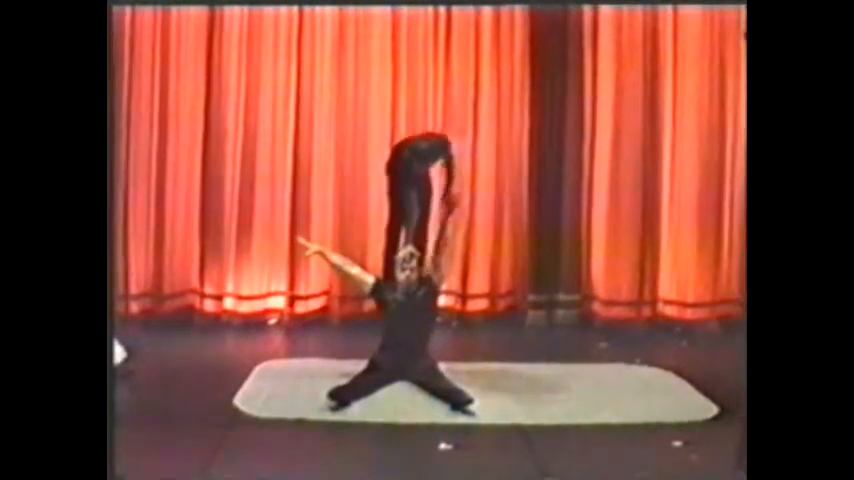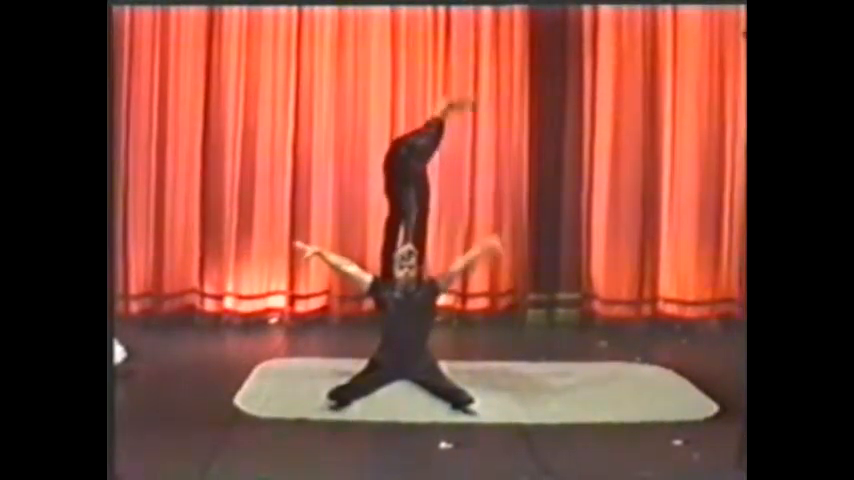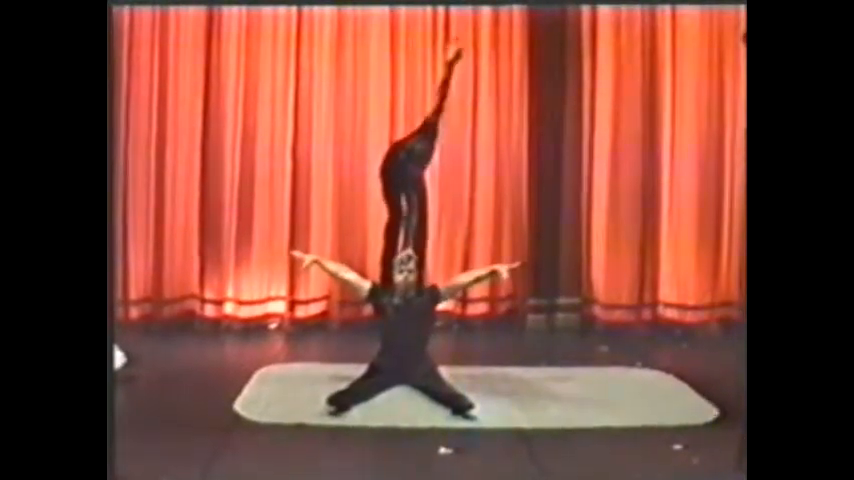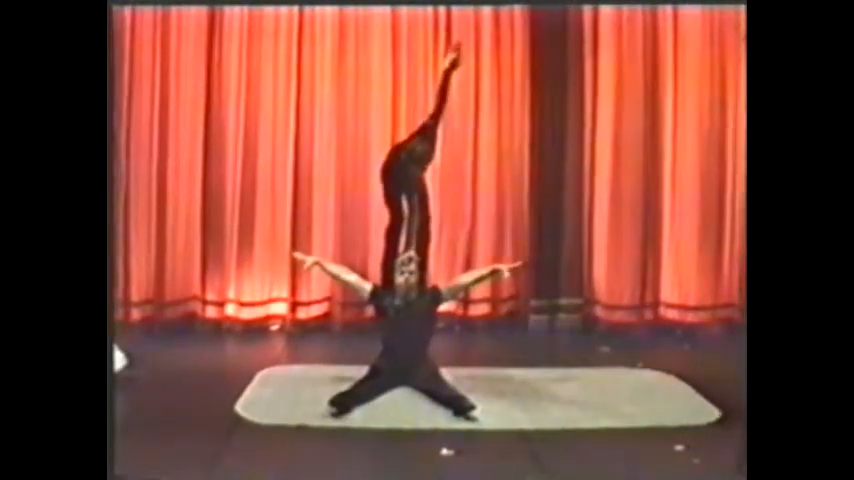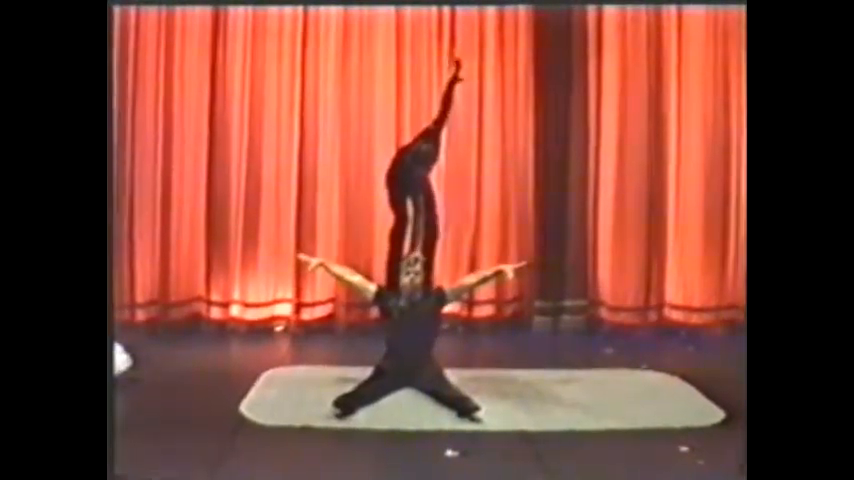
dt=0.3s
person 1, frame 1
left shoulder: (428, 290)
right shoulder: (386, 292)
left elbow: (441, 254)
right elbow: (351, 269)
left wrist: (446, 217)
right wrist: (321, 250)
left hip: (420, 363)
right hip: (387, 362)
left knee: (454, 396)
right knee: (350, 392)
left ankle: (460, 405)
right ankle: (340, 400)
person 1, frame 2
left shoulder: (428, 291)
right shoulder: (383, 290)
left elbow: (456, 270)
right elbow: (350, 268)
left wrist: (482, 250)
right wrist: (320, 252)
left hip: (420, 362)
right hip: (386, 362)
left knee: (459, 398)
right knee: (349, 392)
left ankle: (462, 405)
right ankle: (340, 401)
person 1, frame 3
left shoulder: (428, 297)
right shoulder: (382, 296)
left elbow: (461, 281)
right elbow: (348, 275)
left wrist: (492, 270)
right wrist: (317, 260)
left hip: (419, 366)
right hip: (386, 366)
left knee: (458, 404)
right knee: (348, 398)
left ankle: (463, 410)
right ankle: (338, 406)
person 1, frame 4
left shoulder: (429, 298)
right shoulder: (384, 298)
left elbow: (463, 282)
right elbow: (349, 277)
left wrist: (492, 270)
right wrist: (319, 262)
left hip: (421, 368)
right hip: (388, 367)
left knee: (458, 403)
right knee: (347, 401)
person 1, frame 5
left shoulder: (433, 299)
right shoulder: (388, 299)
left elbow: (467, 283)
right elbow: (354, 278)
left wrist: (496, 271)
right wrist: (323, 263)
left hip: (425, 369)
right hip: (392, 368)
left knee: (463, 406)
right knee: (351, 402)
person 2, frame 1
left shoulder: (440, 144)
right shoulder: (402, 160)
left elbow: (449, 158)
right elbow: (408, 210)
left wrist: (448, 190)
left hip: (419, 175)
right hip: (401, 176)
left knee: (421, 219)
right knee: (398, 217)
right ankle: (389, 278)
person 2, frame 2
left shoulder: (429, 137)
right shoulder: (399, 157)
left elbow: (445, 112)
left wrist: (456, 105)
left hip: (412, 172)
right hip: (400, 176)
left knee: (421, 216)
right knee: (398, 216)
right ankle: (388, 275)
person 2, frame 3
left shoulder: (425, 137)
right shoulder: (400, 163)
left elbow: (439, 104)
left wrist: (450, 65)
left hip: (409, 178)
right hip: (397, 176)
left knee: (417, 222)
right knee: (398, 220)
left ankle: (413, 279)
right ankle: (387, 279)
person 2, frame 4
left shoulder: (426, 137)
right shoulder: (405, 158)
left elbow: (439, 107)
left wrist: (447, 72)
left hip: (410, 178)
right hip: (399, 178)
left knee: (415, 221)
right knee: (398, 220)
left ankle: (418, 279)
right ankle: (396, 281)
person 2, frame 5
left shoulder: (430, 139)
left hip: (414, 180)
right hip: (405, 180)
left knee: (417, 222)
right knee: (402, 221)
left ankle: (424, 281)
